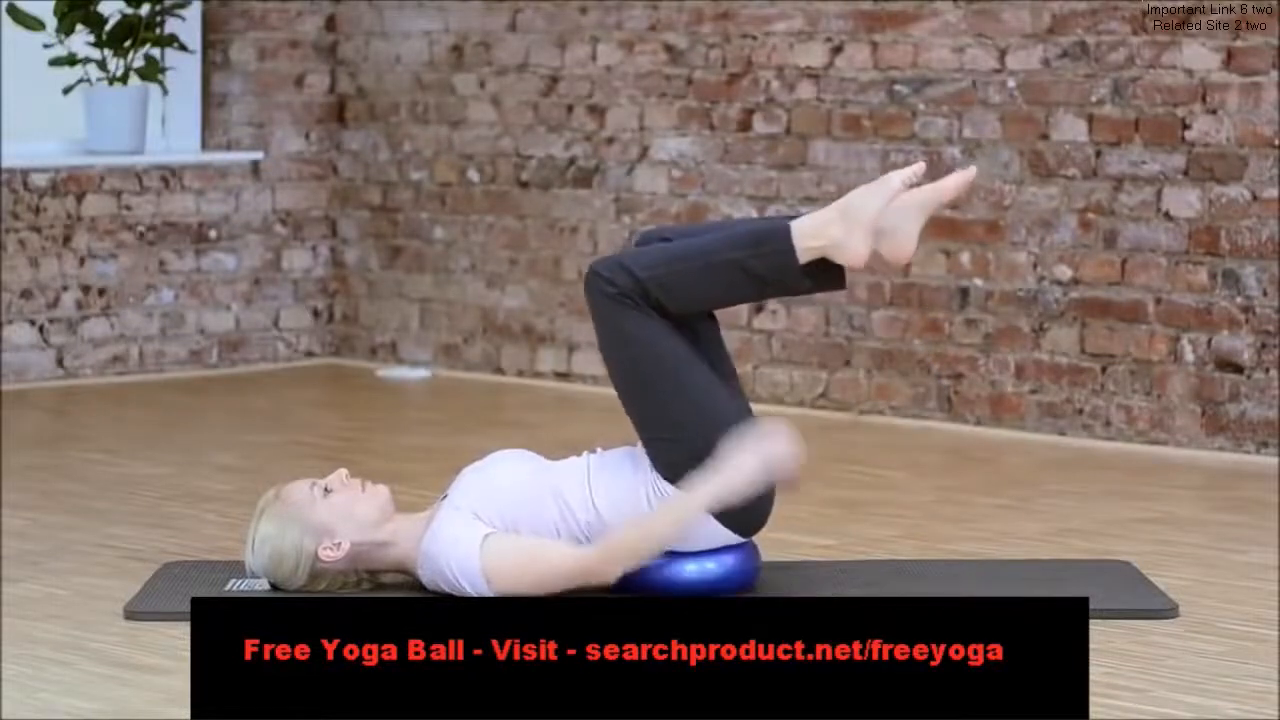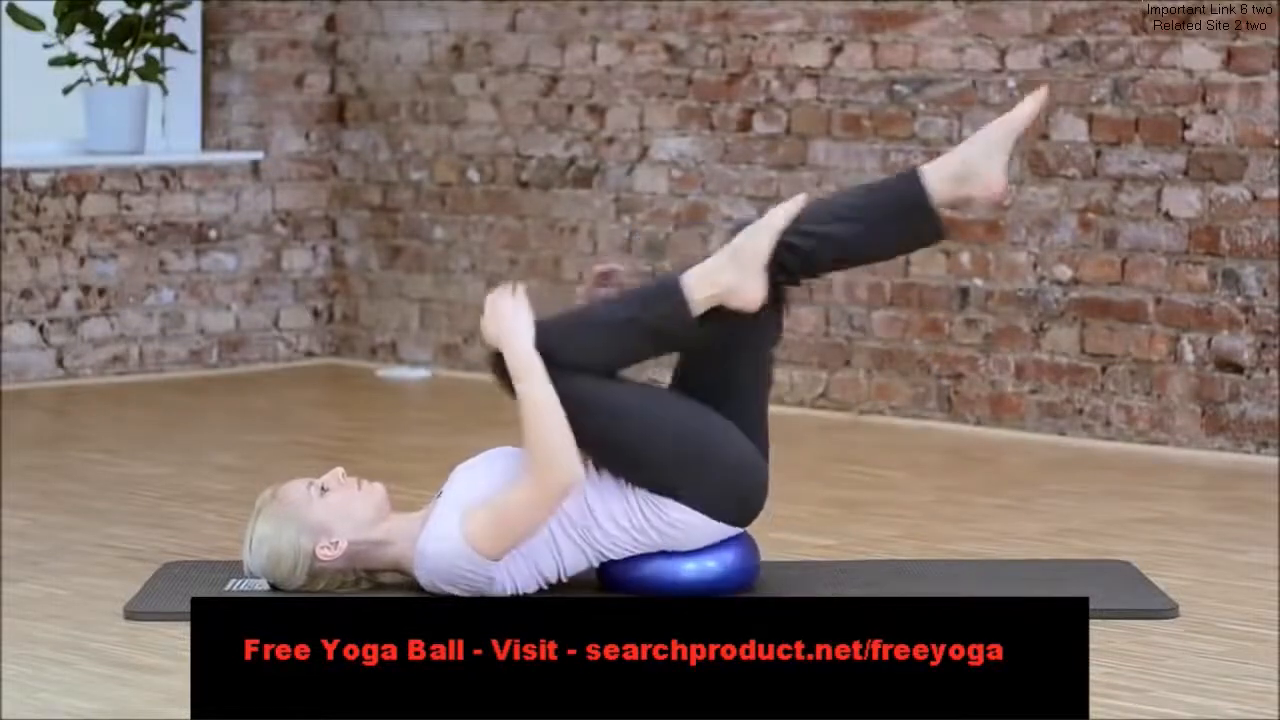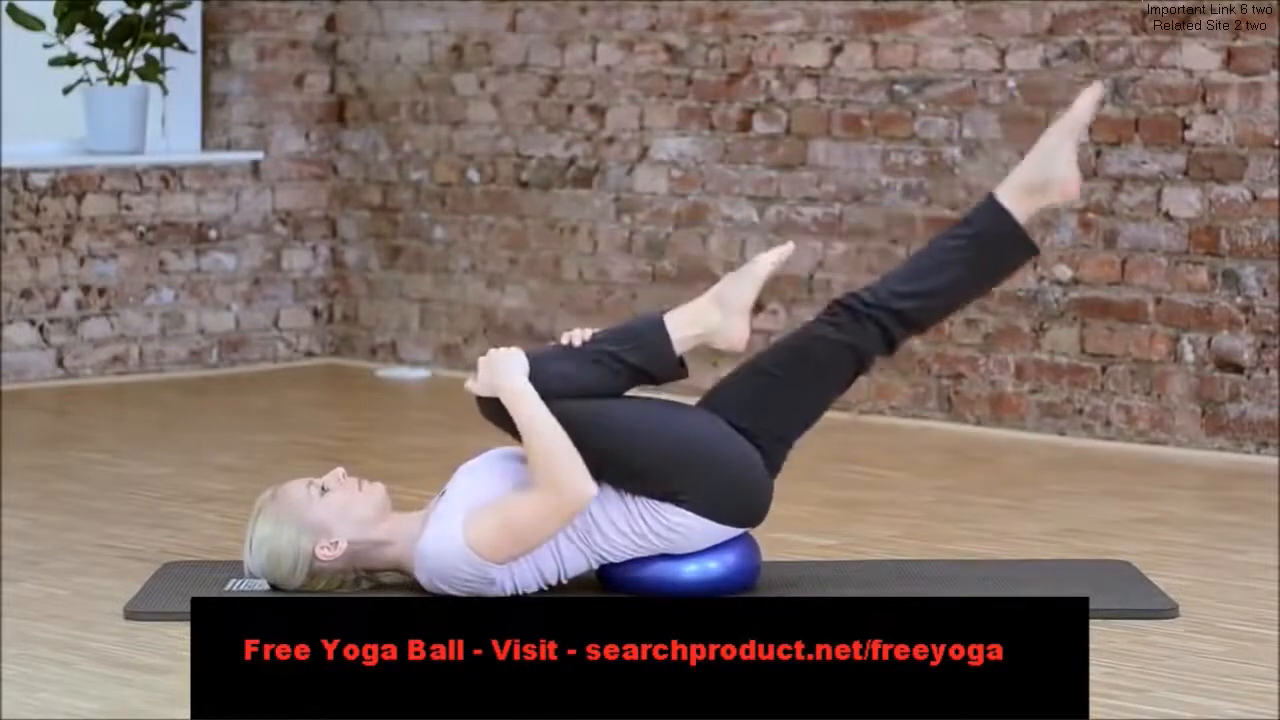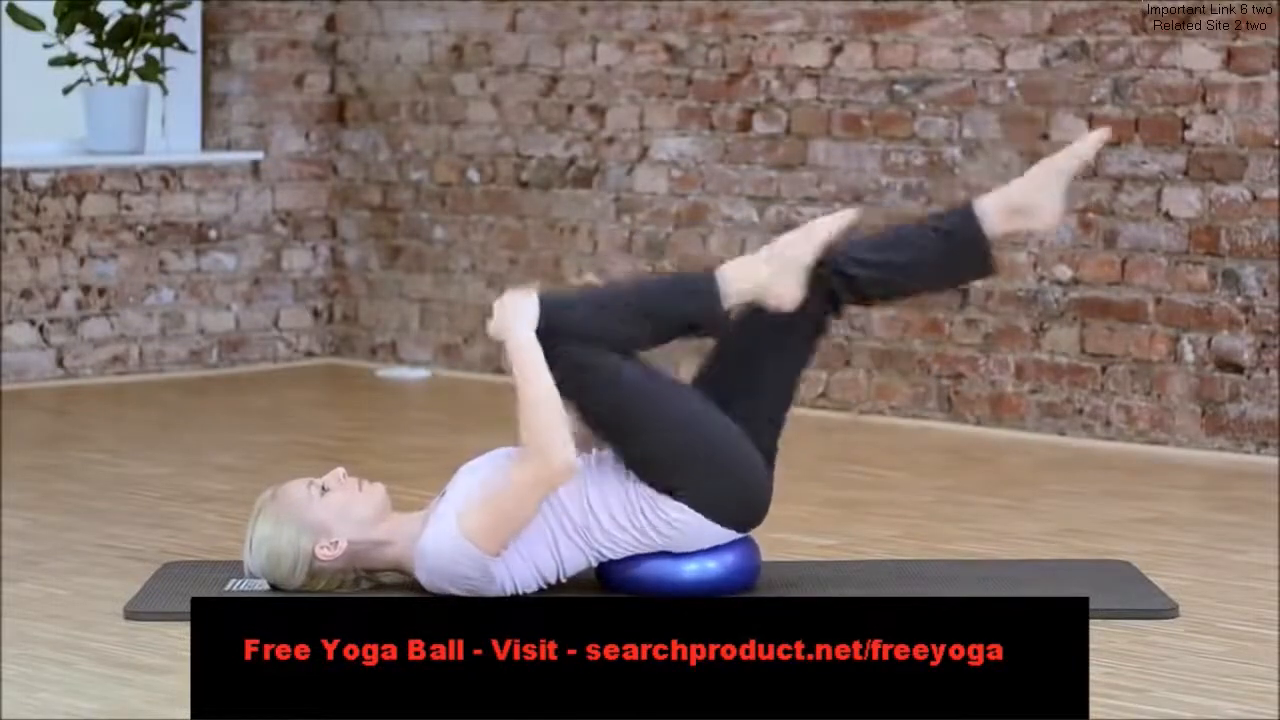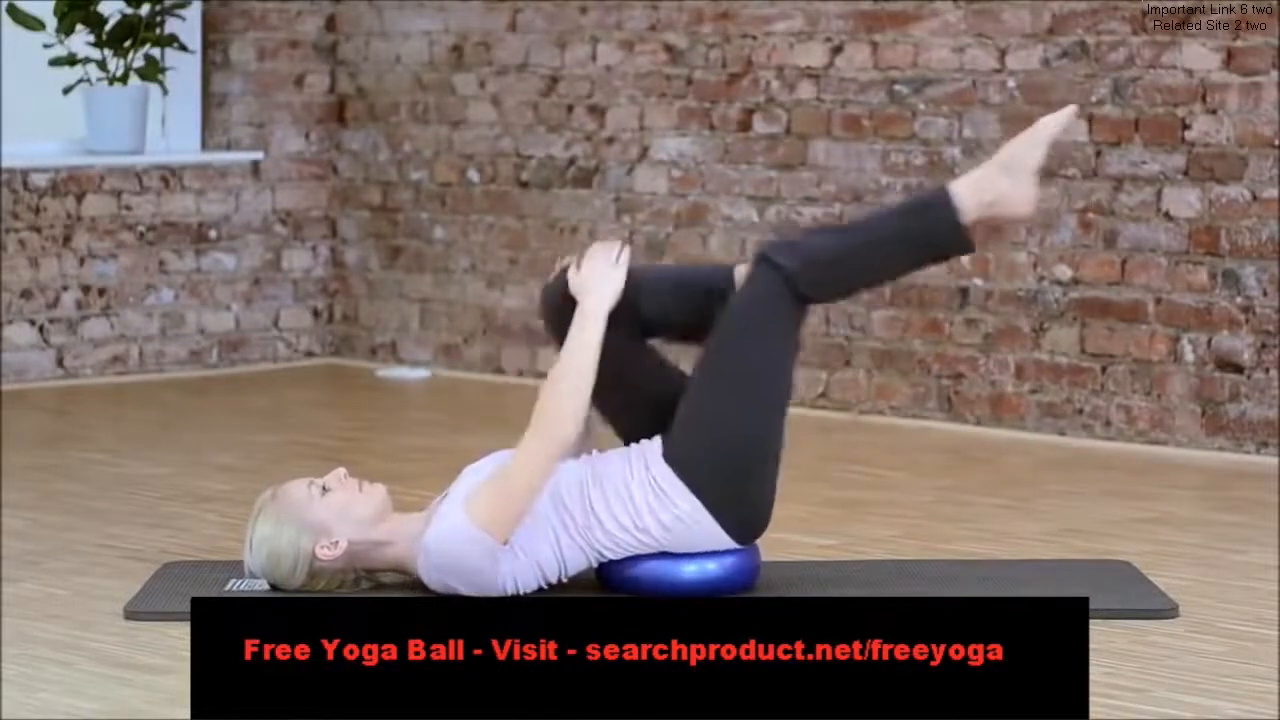
dt=0.5s
person 1, frame 1
left shoulder: (447, 520)
right shoulder: (449, 555)
right elbow: (598, 563)
right wrist: (718, 480)
left hip: (698, 485)
right hip: (711, 494)
left knee: (657, 255)
right knee: (617, 282)
left ankle: (827, 240)
right ankle: (823, 234)
person 1, frame 2
left shoulder: (439, 522)
right shoulder: (449, 553)
right elbow: (559, 476)
left wrist: (575, 332)
right wrist: (519, 344)
left hip: (699, 469)
right hip: (712, 485)
left knee: (773, 249)
right knee: (530, 344)
left ankle: (951, 179)
right ankle: (711, 287)
person 1, frame 3
left shoulder: (446, 523)
right shoulder: (448, 554)
right elbow: (572, 493)
left wrist: (572, 376)
right wrist: (520, 388)
left hip: (709, 468)
right hip: (712, 489)
right knee: (506, 387)
left ankle: (1025, 191)
right ankle: (698, 321)
person 1, frame 4
left shoulder: (456, 520)
right shoulder: (447, 556)
right elbow: (554, 461)
left wrist: (577, 359)
right wrist: (519, 340)
left hip: (700, 484)
right hip: (711, 495)
left knee: (815, 284)
right knee: (551, 319)
left ankle: (995, 216)
right ankle: (747, 283)
person 1, frame 5
left shoulder: (444, 527)
right shoulder: (453, 550)
left elbow: (554, 460)
right elbow: (549, 439)
left wrist: (585, 302)
right wrist: (599, 305)
left hip: (671, 468)
right hip: (708, 498)
left knee: (571, 300)
right knee: (781, 271)
right ankle: (973, 199)
